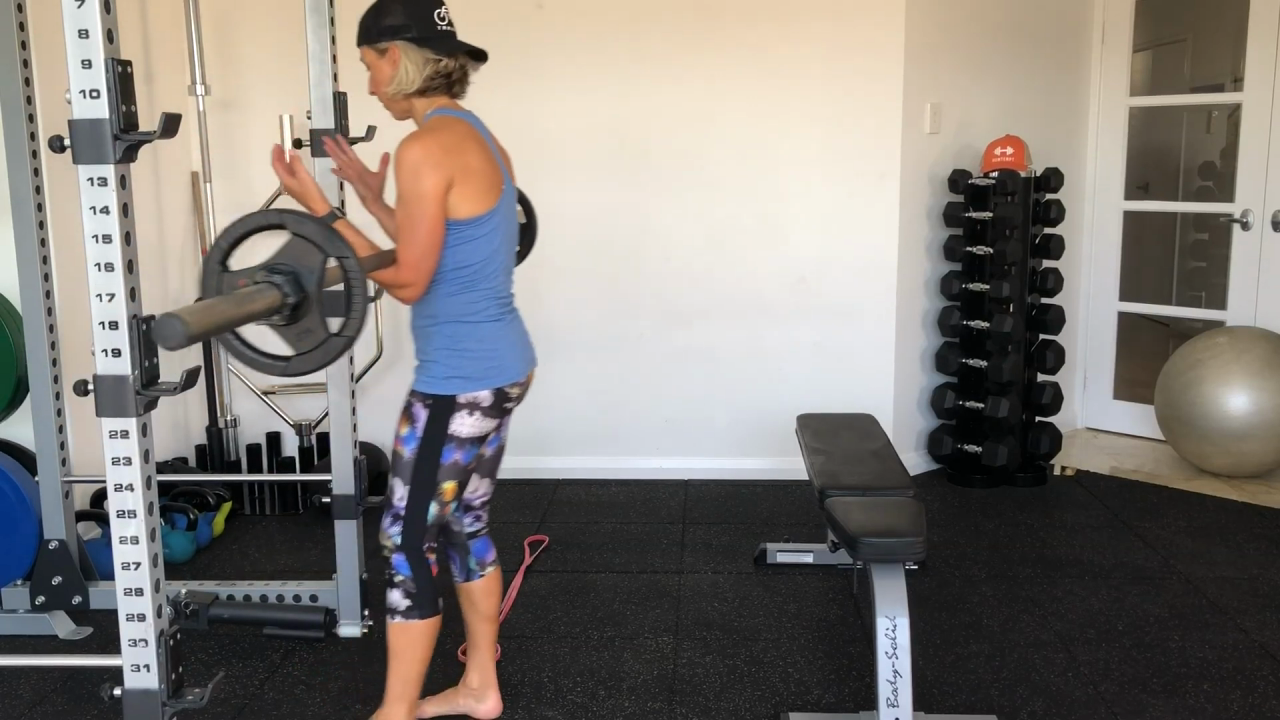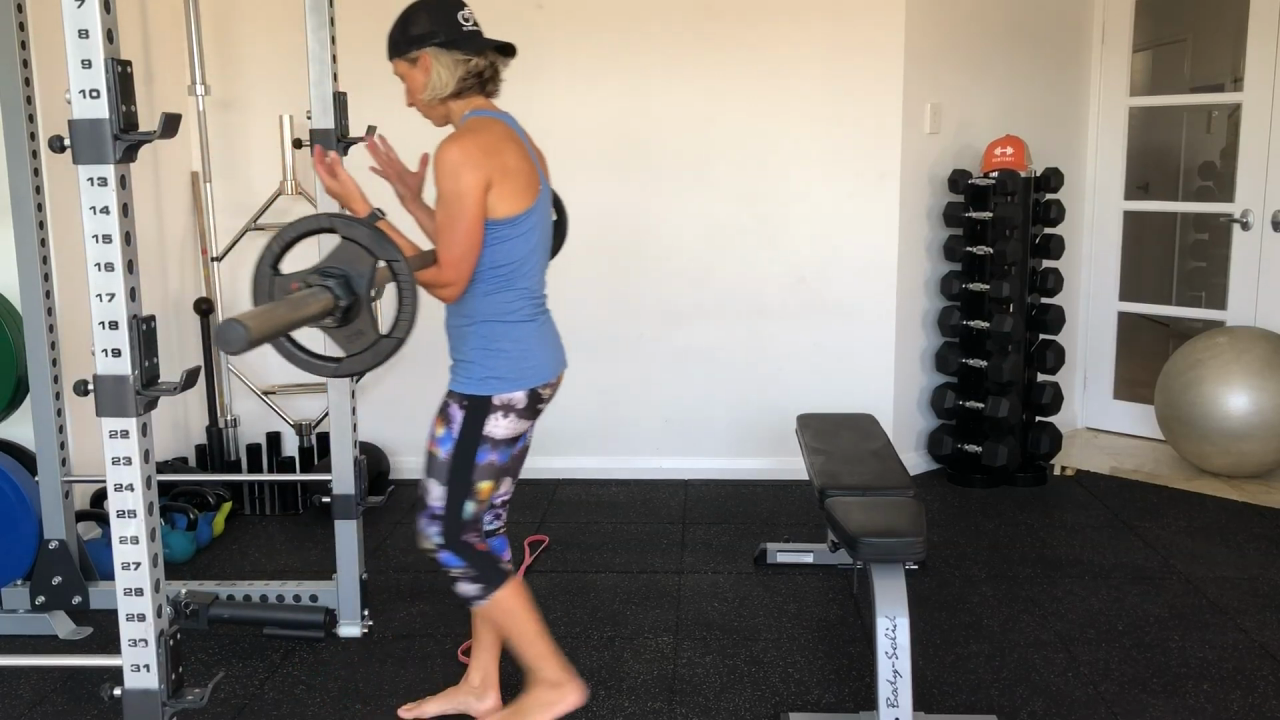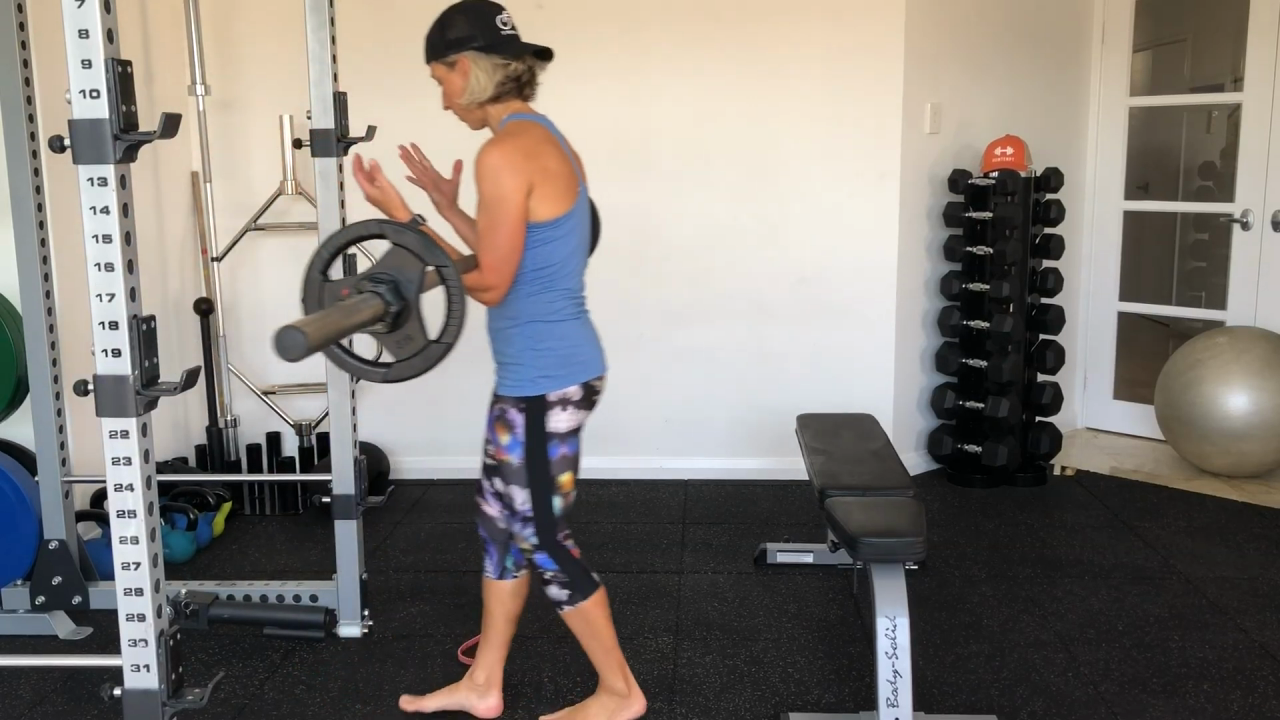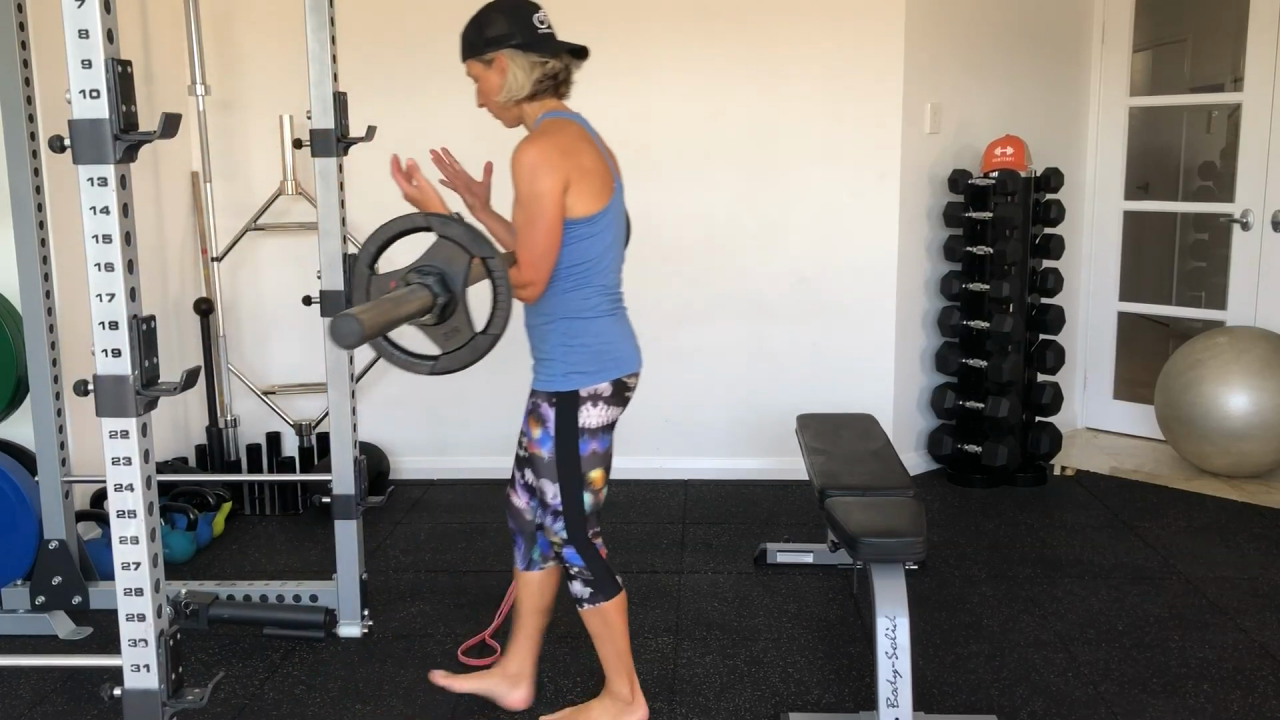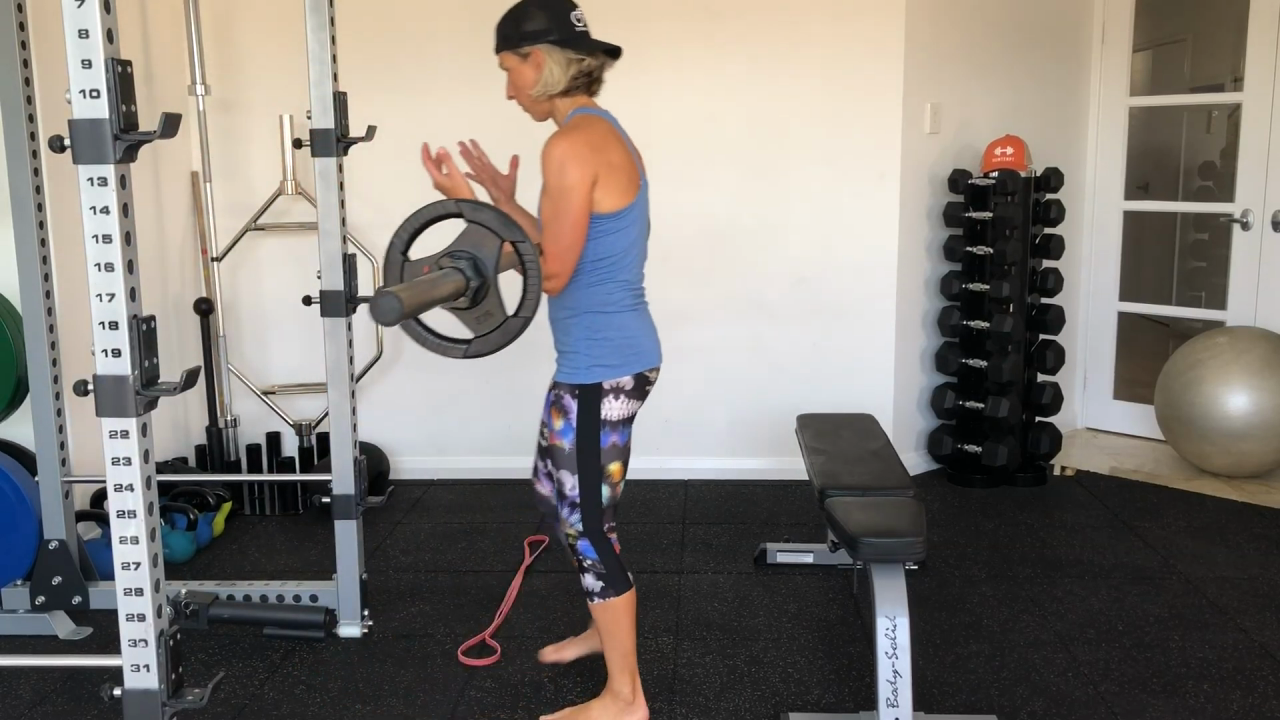
dt=0.2s
person 1, frame 1
left shoulder: (426, 148)
right shoulder: (474, 136)
left elbow: (409, 280)
left wrist: (321, 208)
right wrist: (372, 198)
left hip: (460, 378)
right hip: (498, 364)
left knee: (406, 543)
right knee: (462, 526)
person 1, frame 2
left shoulder: (464, 149)
right shoulder: (509, 136)
left elbow: (448, 279)
left wrist: (360, 209)
right wrist: (409, 197)
left hip: (494, 378)
right hip: (526, 363)
left knee: (447, 535)
right knee: (479, 525)
person 1, frame 3
left shoulder: (506, 153)
right shoulder: (545, 140)
left elbow: (490, 283)
left wrist: (401, 217)
right wrist: (446, 205)
left hip: (543, 377)
right hip: (552, 365)
left knee: (539, 539)
right knee: (502, 521)
person 1, frame 4
left shoulder: (541, 150)
right shoulder: (577, 137)
left elbow: (528, 281)
left wrist: (439, 215)
right wrist: (480, 210)
left hip: (579, 372)
right hip: (584, 363)
left knee: (570, 533)
right knee: (530, 512)
person 1, frame 5
left shoulder: (571, 145)
right shoulder: (603, 134)
left elbow: (552, 274)
left wrist: (468, 207)
right wrist: (505, 202)
left hip: (601, 364)
right hip: (603, 355)
left knee: (586, 523)
right knee: (556, 487)
right ankle: (608, 628)
